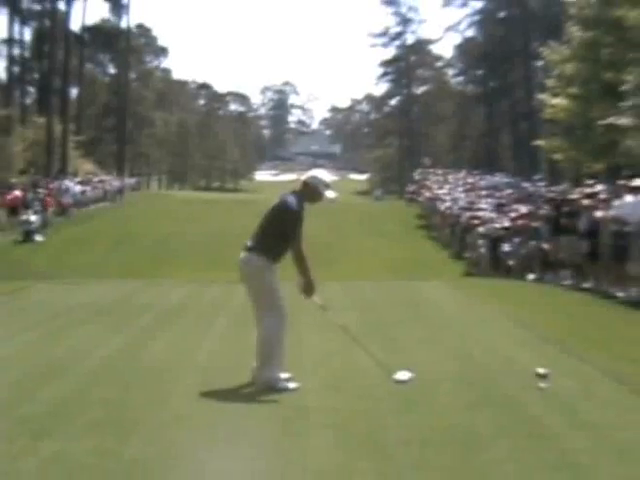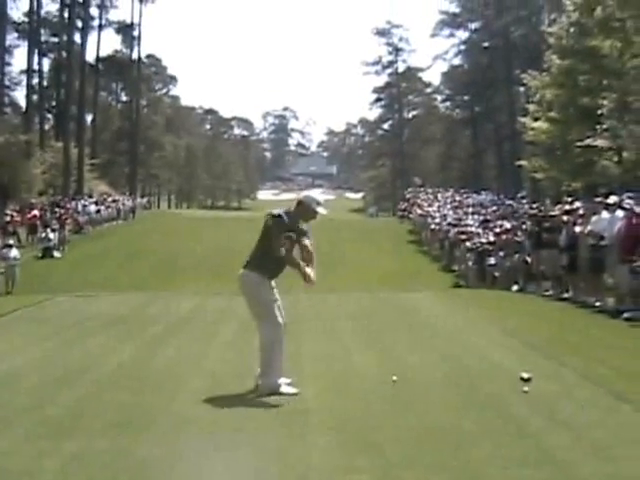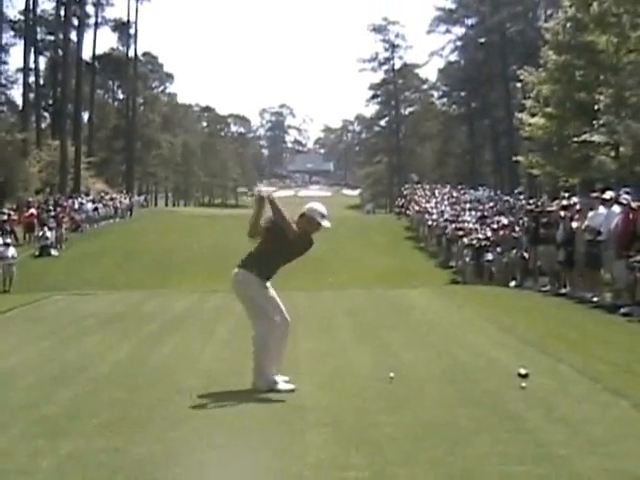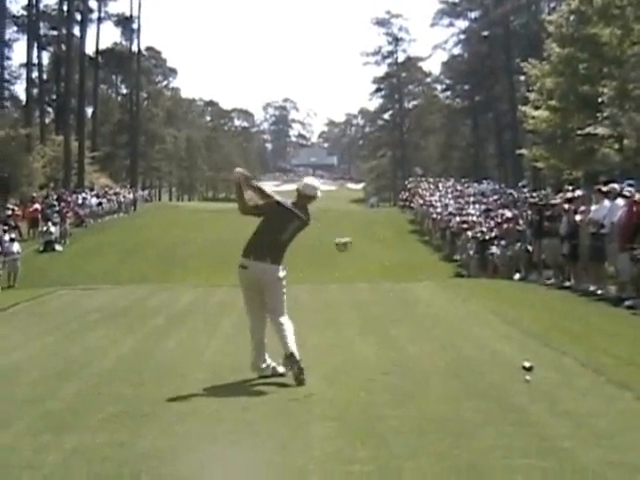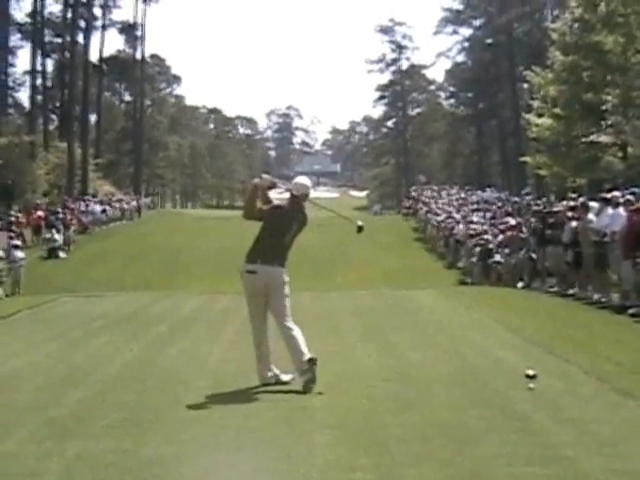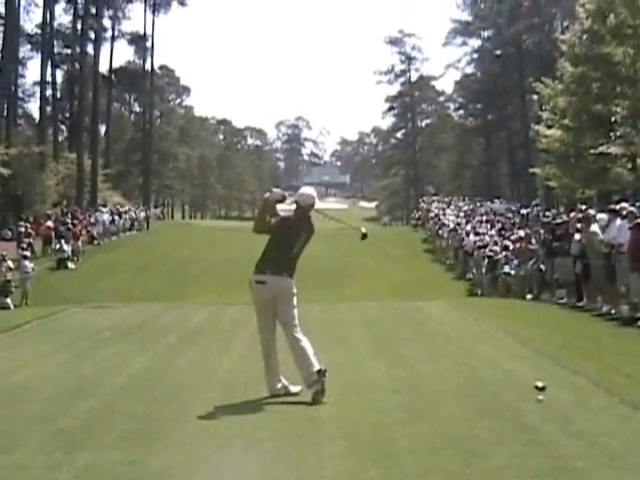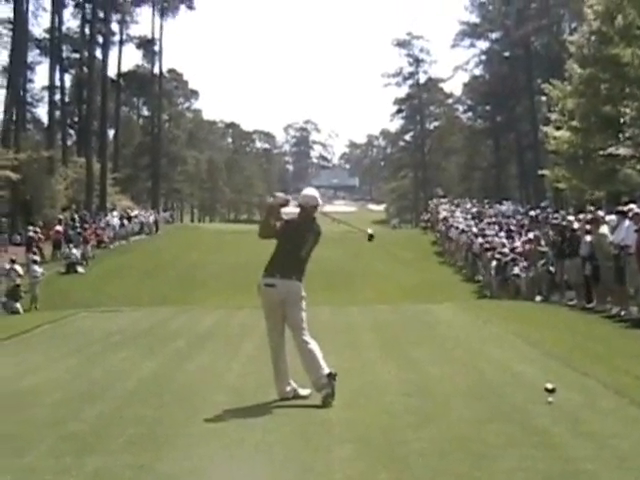
dt=0.5s
person 1, frame 1
left shoulder: (291, 203)
right shoulder: (292, 208)
left elbow: (295, 247)
right elbow: (296, 249)
left wrist: (305, 278)
right wrist: (308, 280)
left hip: (257, 261)
right hip: (258, 263)
left knee: (268, 316)
right knee: (274, 316)
left ankle: (264, 370)
right ankle: (268, 376)
person 1, frame 2
left shoulder: (301, 229)
right shoulder: (278, 218)
left elbow: (308, 252)
right elbow: (279, 252)
left wrist: (309, 269)
right wrist: (302, 268)
left hip: (265, 279)
right hip: (254, 278)
left knee: (274, 325)
right knee: (272, 326)
left ankle: (268, 376)
right ankle: (269, 383)
person 1, frame 3
left shoulder: (306, 241)
right shoulder: (278, 224)
left elbow: (292, 233)
right elbow: (253, 233)
left wrist: (272, 202)
right wrist: (259, 206)
left hip: (260, 281)
right hip: (246, 277)
left knee: (280, 324)
right knee: (268, 323)
left ankle: (265, 373)
right ankle: (264, 380)
person 1, frame 4
left shoulder: (280, 207)
right shoulder: (304, 218)
left elbow: (245, 209)
left wrist: (240, 184)
right wrist: (250, 183)
left hip: (248, 265)
right hip: (271, 269)
left knee: (257, 319)
right knee: (279, 316)
left ankle: (262, 365)
right ankle: (291, 354)
person 1, frame 5
left shoulder: (279, 210)
right shoulder: (302, 217)
left elbow: (248, 213)
left wrist: (256, 187)
right wrist: (263, 191)
left hip: (254, 270)
right hip: (276, 272)
left knee: (258, 325)
right knee: (285, 321)
left ankle: (267, 373)
right ankle: (305, 363)
person 1, frame 6
left shoulder: (287, 221)
right shoulder: (308, 228)
left elbow: (258, 228)
left wrist: (268, 201)
right wrist: (271, 205)
left hip: (262, 281)
right hip: (285, 283)
left knee: (267, 335)
right knee: (293, 332)
left ankle: (276, 384)
right ankle: (314, 375)
person 1, frame 7
left shoulder: (292, 224)
right shoulder: (316, 230)
left elbow: (264, 233)
left wrist: (272, 206)
right wrist: (276, 210)
left hip: (272, 284)
right hip: (294, 286)
left knee: (276, 339)
right knee: (302, 336)
left ankle: (285, 388)
right ankle: (324, 379)
